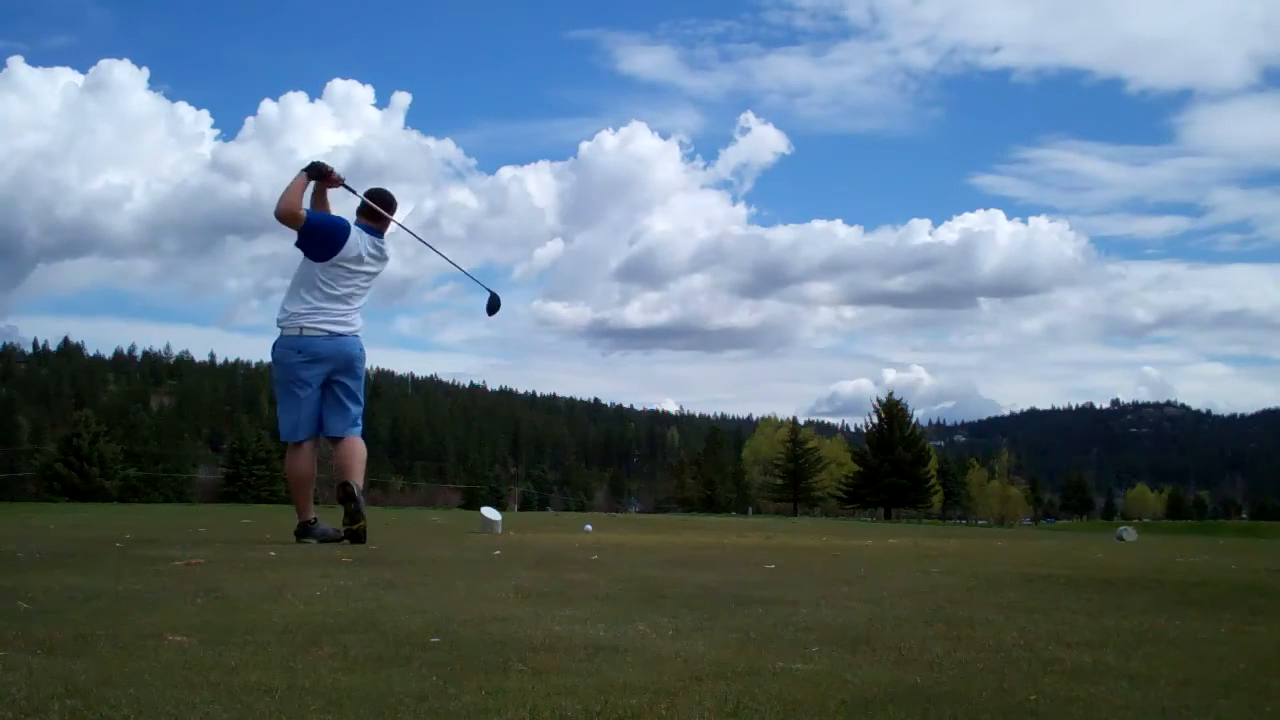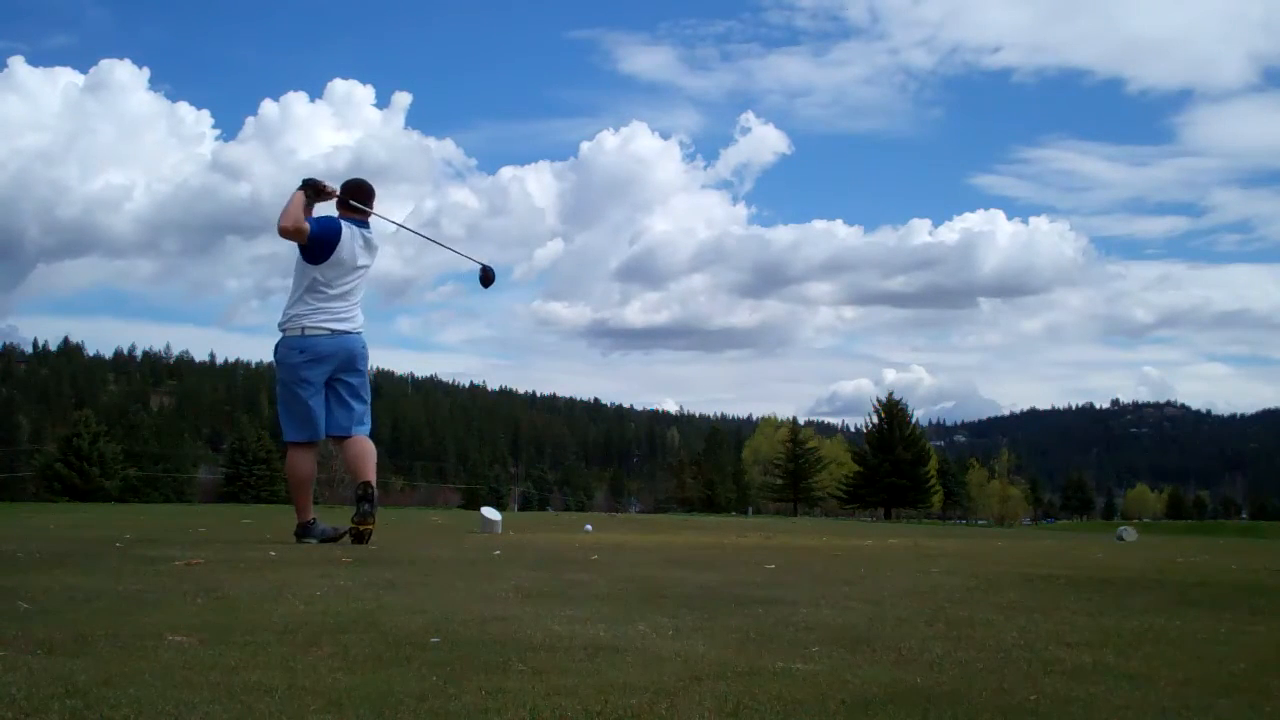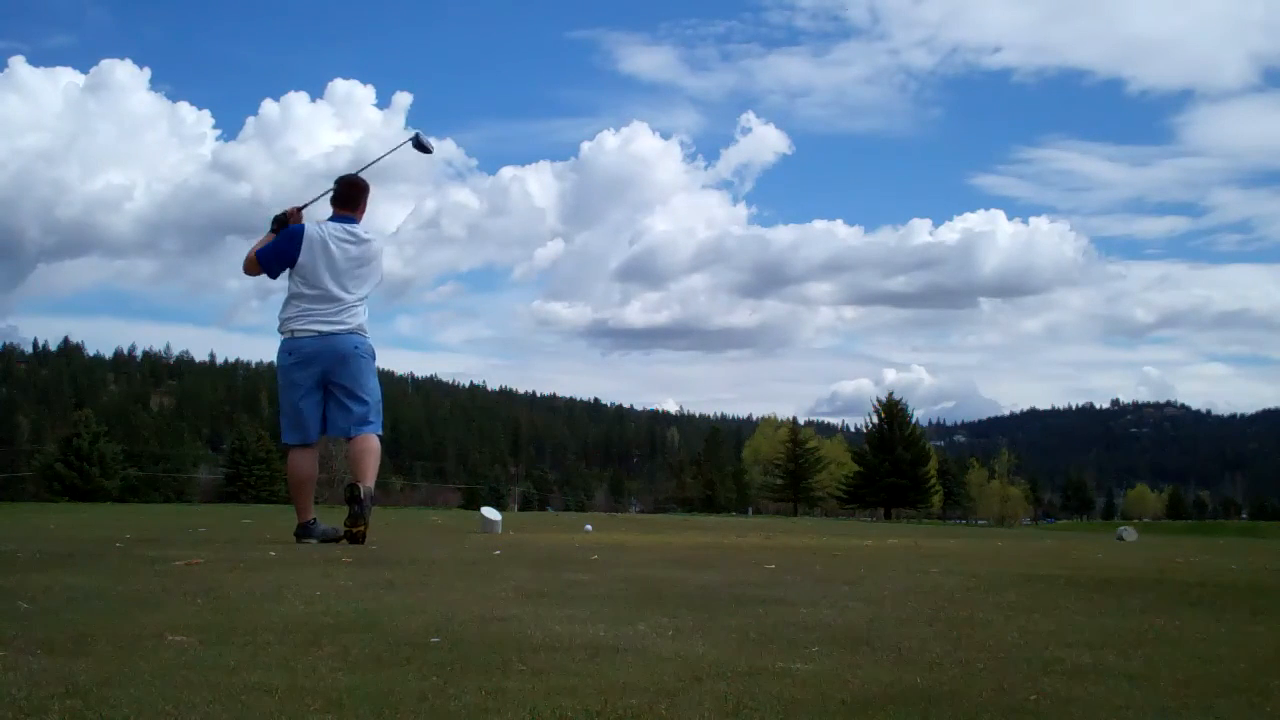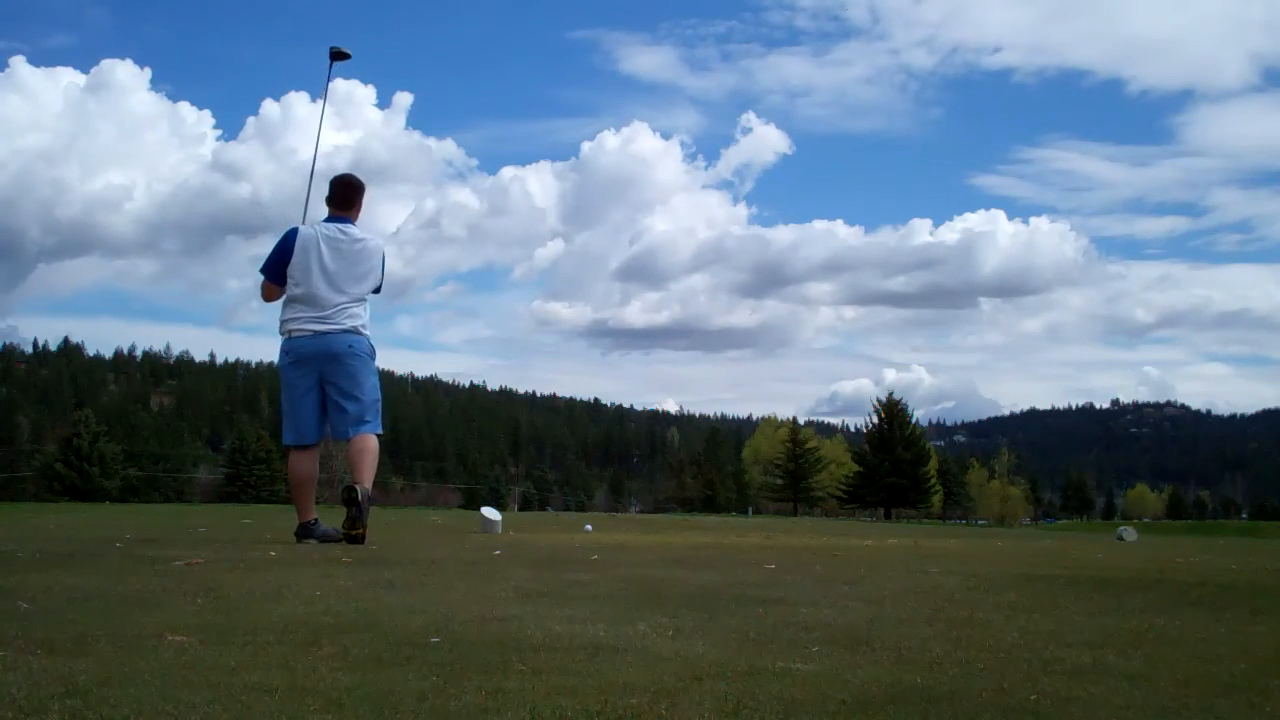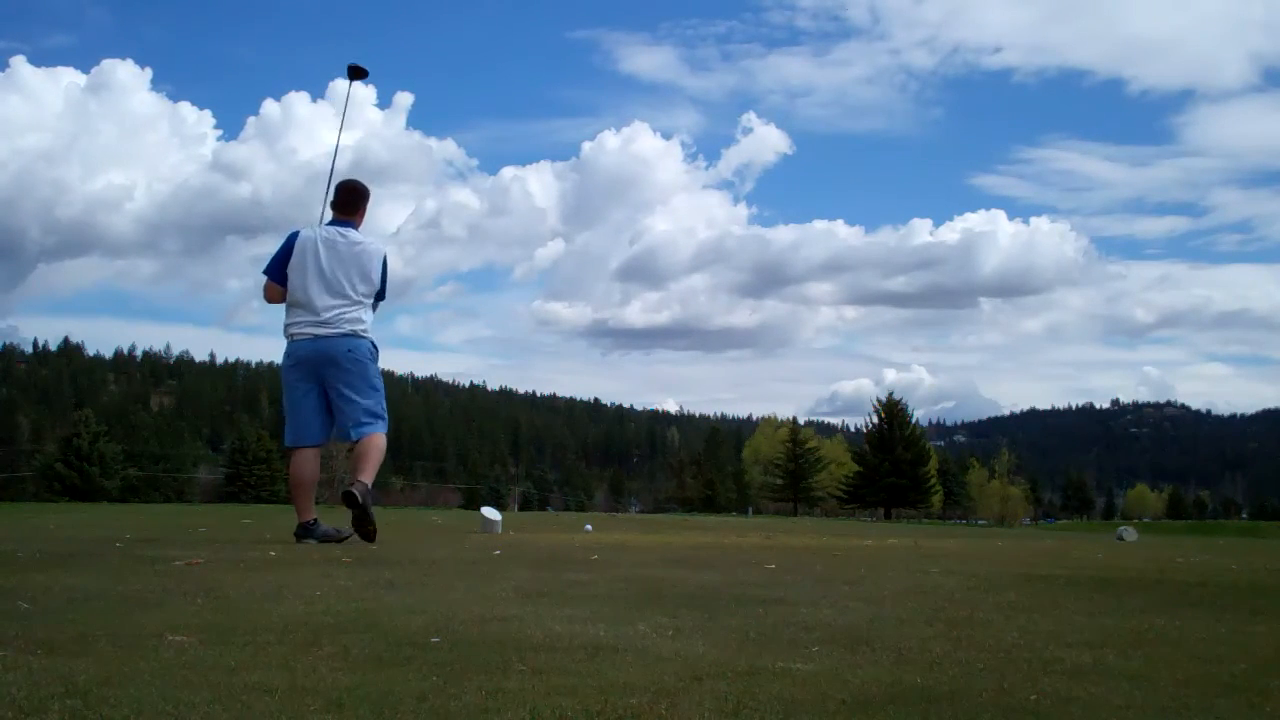
dt=0.4s
person 1, frame 1
left shoulder: (338, 232)
right shoulder: (382, 252)
left elbow: (285, 213)
left wrist: (309, 175)
right wrist: (320, 185)
left hip: (298, 343)
right hip: (346, 347)
left knee: (301, 437)
right knee: (348, 431)
left ankle: (307, 522)
right ankle: (353, 490)
person 1, frame 2
left shoulder: (334, 230)
right shoulder: (369, 242)
left elbow: (288, 226)
right elbow: (302, 225)
left wrist: (305, 191)
right wrist: (312, 197)
left hip: (303, 343)
right hip: (349, 343)
left knee: (303, 438)
right knee: (353, 430)
left ankle: (306, 523)
right ankle: (368, 490)
person 1, frame 3
left shoulder: (303, 235)
right shoulder: (374, 246)
left elbow: (251, 266)
left wrist: (277, 230)
left hip: (300, 345)
right hip: (350, 344)
left knee: (303, 439)
right knee: (364, 427)
left ankle: (306, 523)
right ankle: (363, 490)
person 1, frame 4
left shoulder: (297, 238)
right shoulder: (374, 248)
left elbow: (268, 293)
left hip: (299, 345)
right hip: (350, 344)
left knee: (303, 439)
right knee: (362, 427)
left ankle: (307, 523)
right ankle: (361, 491)
person 1, frame 5
left shoulder: (299, 241)
right shoulder: (375, 252)
left elbow: (272, 294)
left hip: (302, 348)
right hip: (351, 346)
left knee: (306, 440)
right knee: (370, 427)
left ankle: (307, 523)
right ankle: (360, 486)
